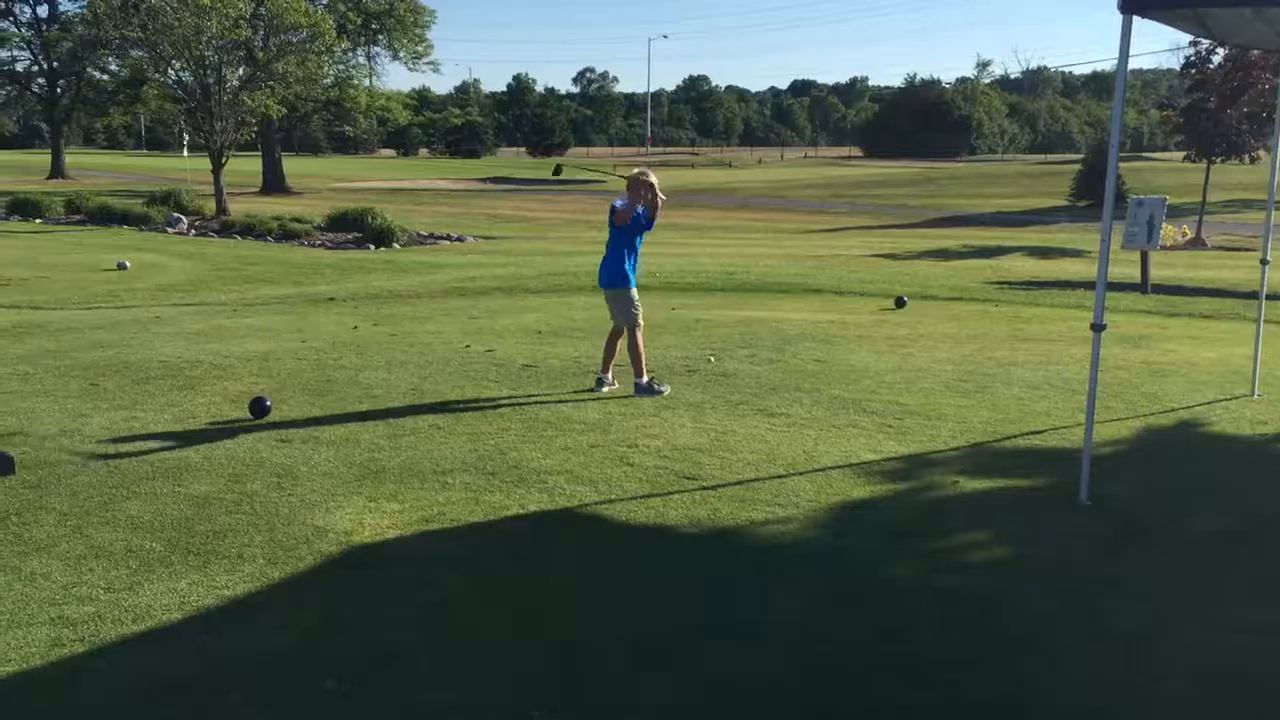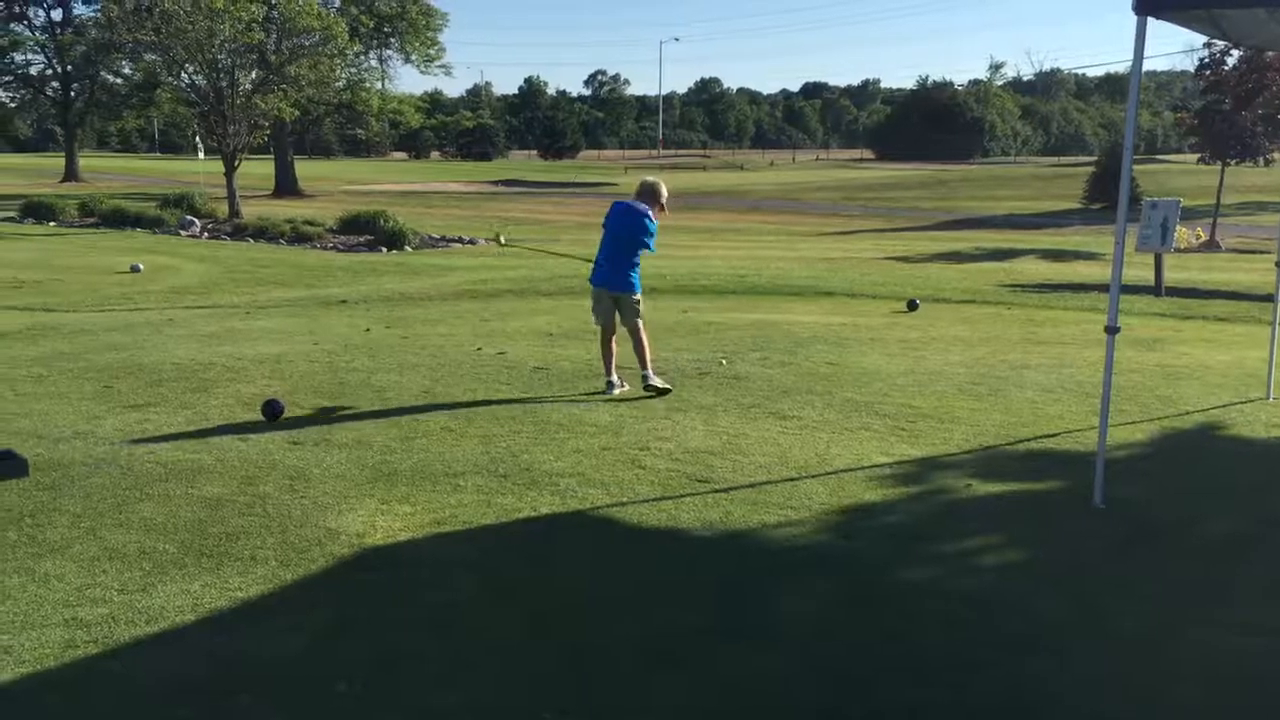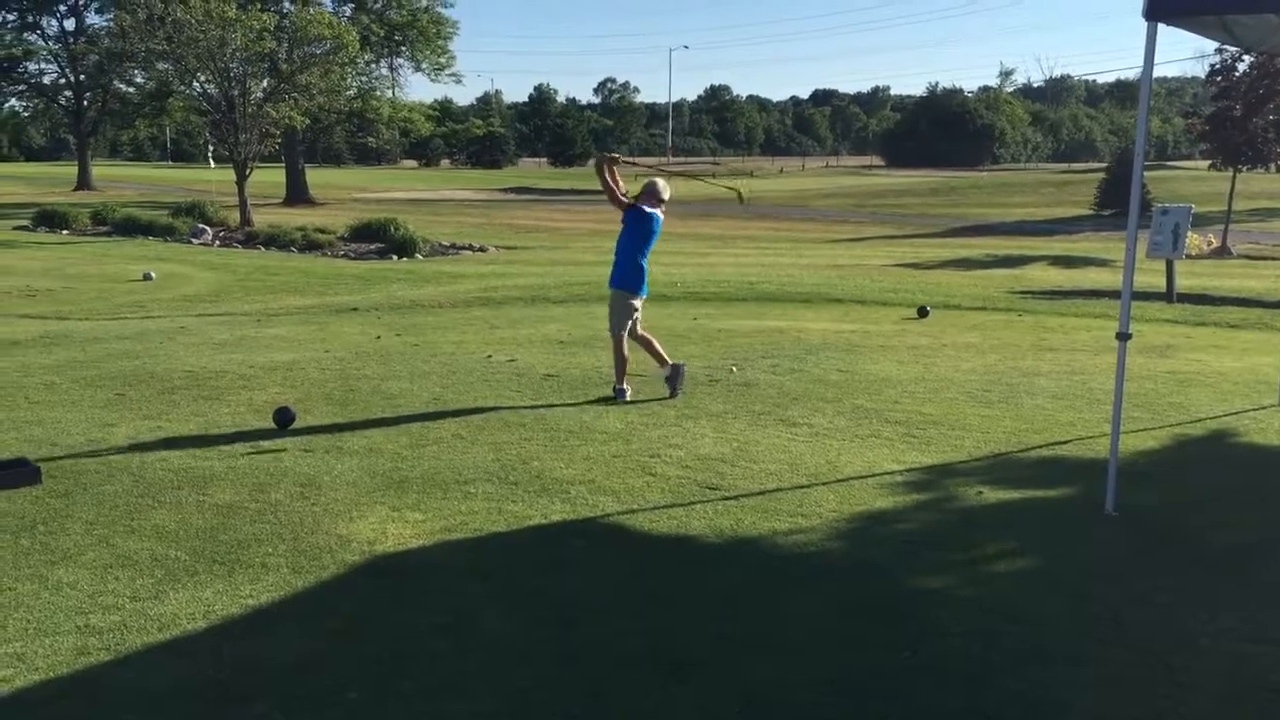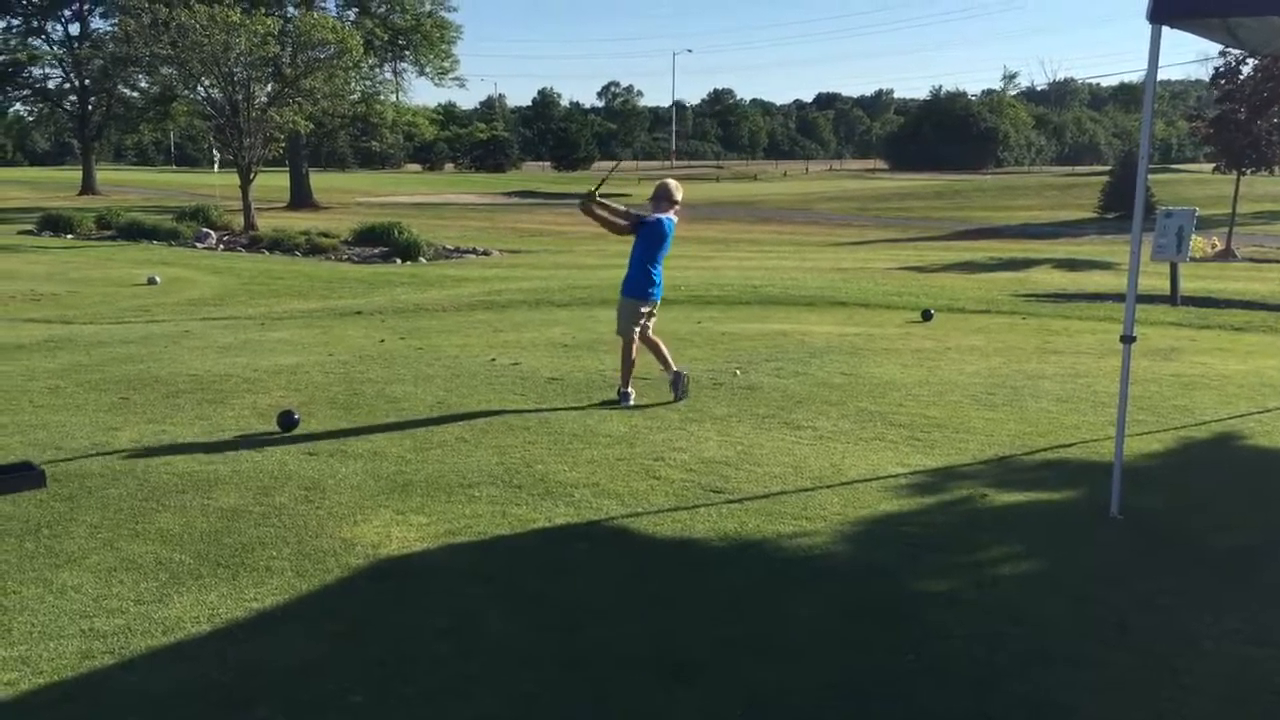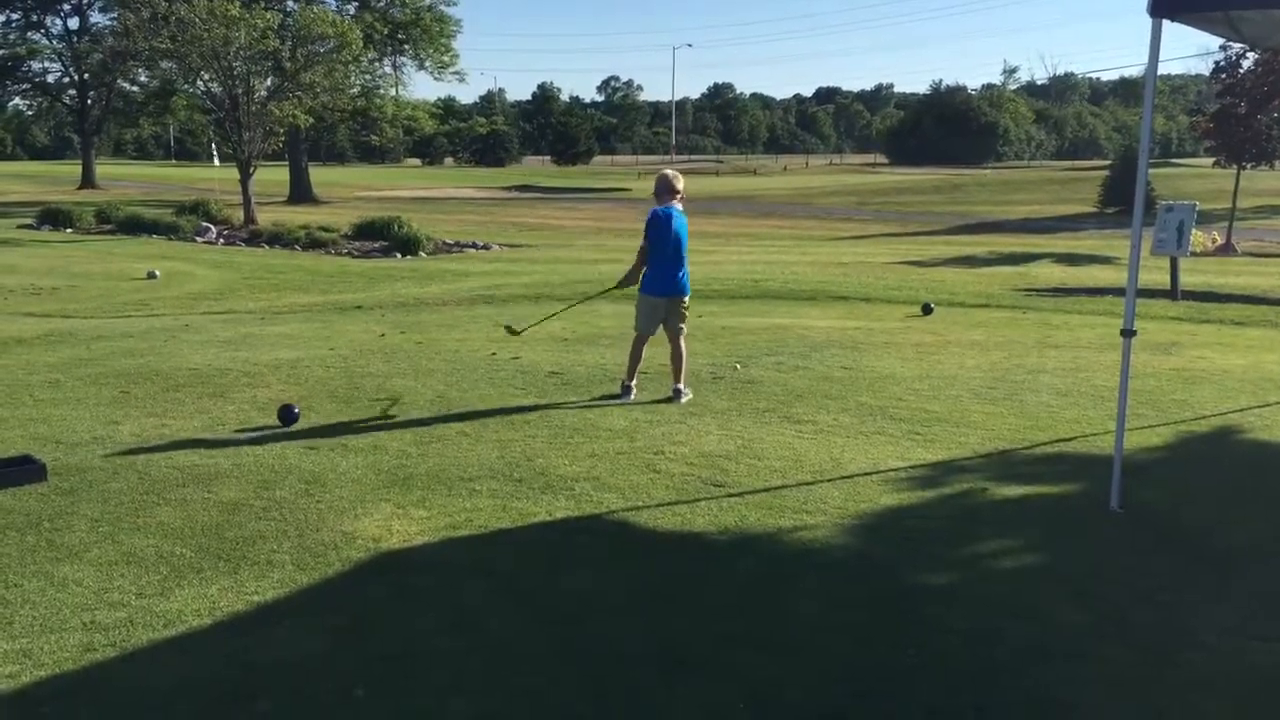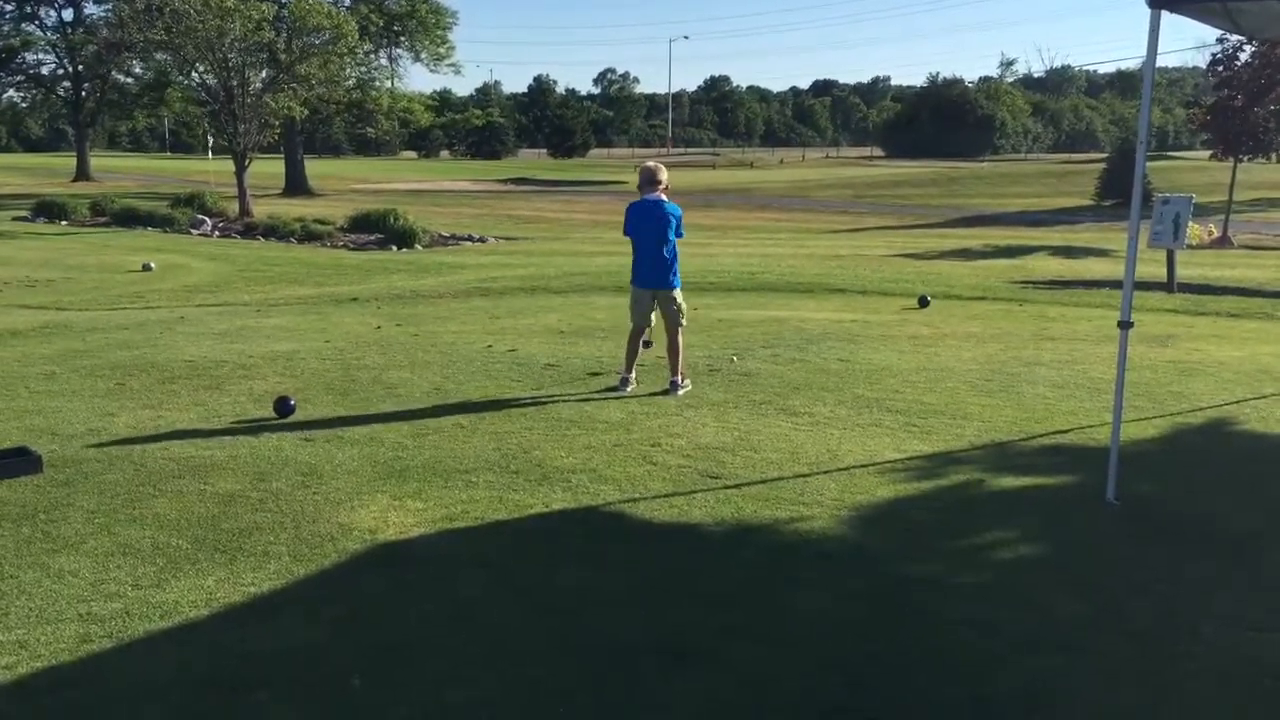
dt=0.3s
person 1, frame 1
left shoulder: (643, 214)
right shoulder: (620, 208)
left elbow: (655, 210)
right elbow: (621, 219)
left wrist: (652, 192)
right wrist: (637, 198)
left hip: (615, 277)
right hip: (619, 278)
left knee: (619, 327)
right knee: (634, 327)
left ankle: (604, 377)
right ankle: (641, 382)
person 1, frame 2
left shoulder: (617, 207)
right shoulder: (651, 227)
left hip: (603, 279)
right hip: (628, 283)
left knee: (608, 329)
right knee: (636, 329)
left ankle: (612, 380)
right ankle: (647, 375)
person 1, frame 3
left shoulder: (646, 216)
right shoulder: (651, 218)
left elbow: (619, 200)
right elbow: (624, 197)
left wrist: (605, 168)
right wrist: (611, 168)
left hip: (626, 284)
right hip: (636, 284)
left knee: (619, 335)
right knee: (634, 332)
left ankle: (621, 388)
right ankle: (670, 368)
person 1, frame 4
left shoulder: (658, 223)
right shoulder: (664, 223)
left elbow: (623, 229)
right elbow: (629, 216)
left wrist: (593, 213)
right wrist: (598, 201)
left hip: (636, 289)
right hip: (653, 290)
left knee: (629, 340)
right knee: (646, 335)
left ankle: (625, 391)
right ankle: (673, 374)
person 1, frame 5
left shoulder: (657, 215)
right shoulder: (681, 218)
left elbow: (645, 250)
left wrist: (634, 274)
right wrist: (636, 272)
left hip: (654, 288)
right hip: (679, 288)
left knee: (641, 336)
right knee: (676, 338)
left ankle: (629, 385)
right ankle: (679, 388)
person 1, frame 6
left shoulder: (633, 209)
right shoulder: (674, 210)
left elbow: (631, 238)
right elbow: (674, 242)
left hip: (641, 279)
right hip: (668, 280)
left knee: (638, 328)
right knee: (674, 330)
left ankle: (627, 377)
right ankle: (676, 380)
